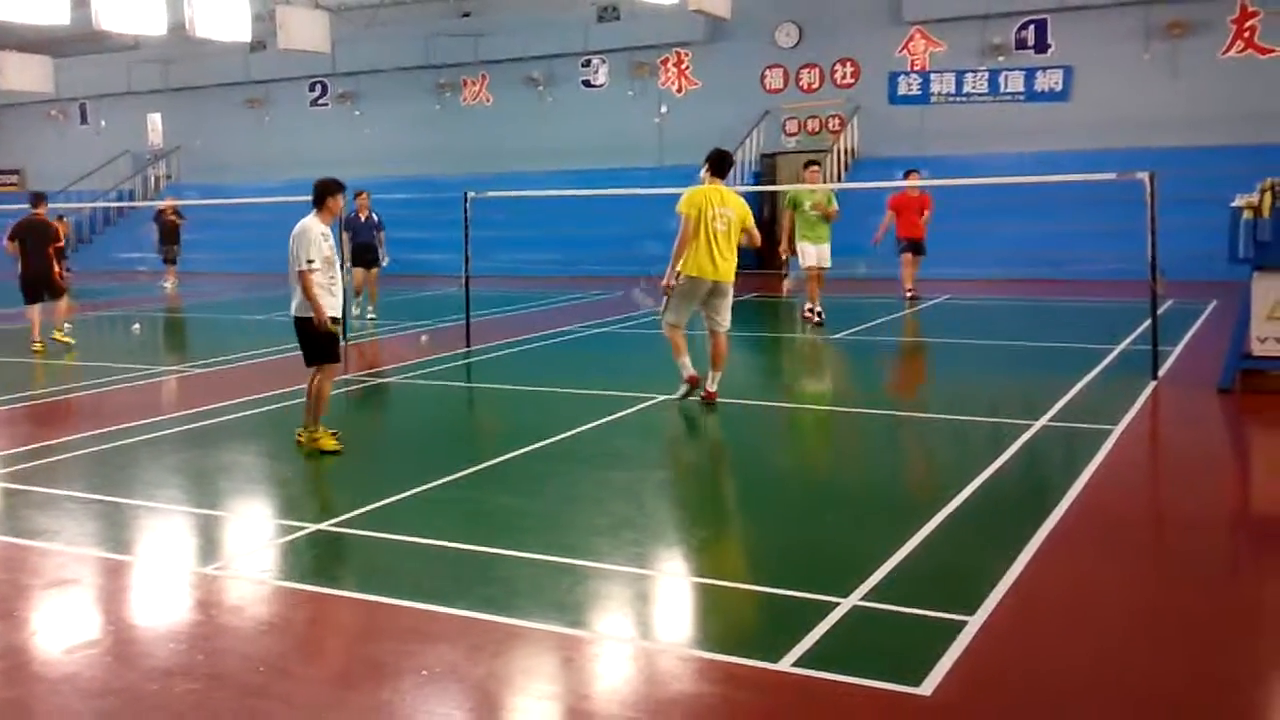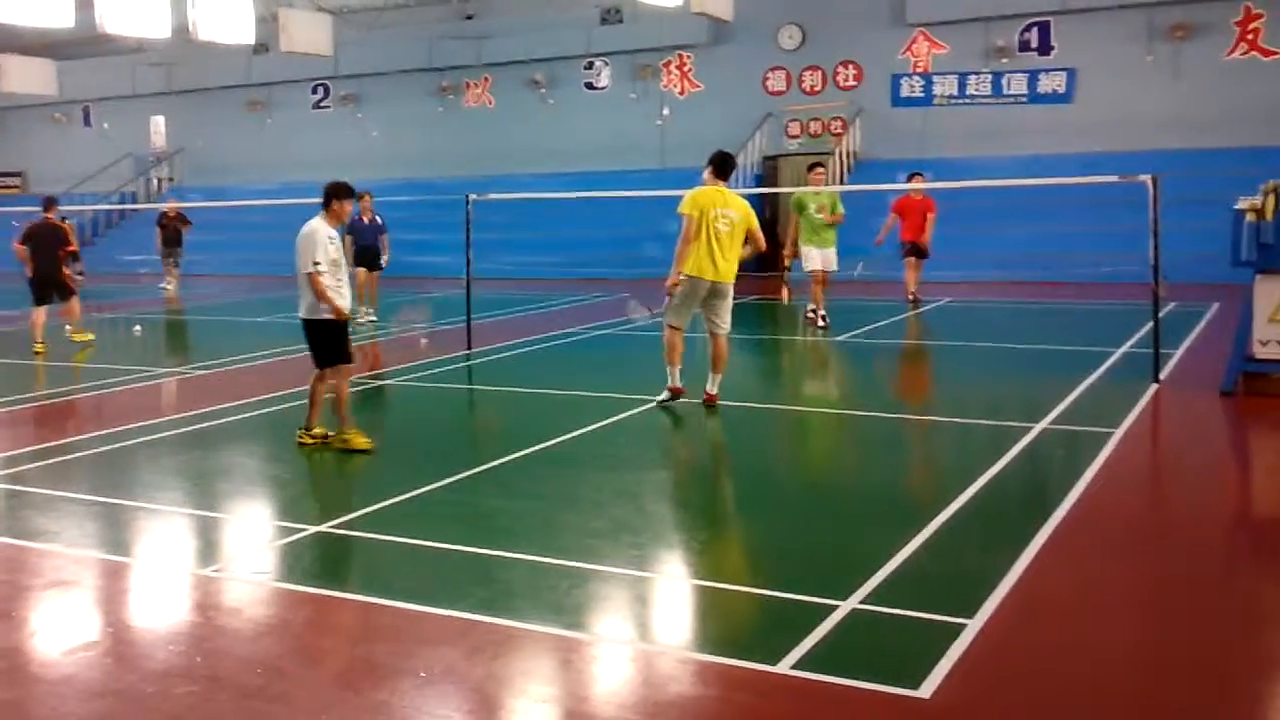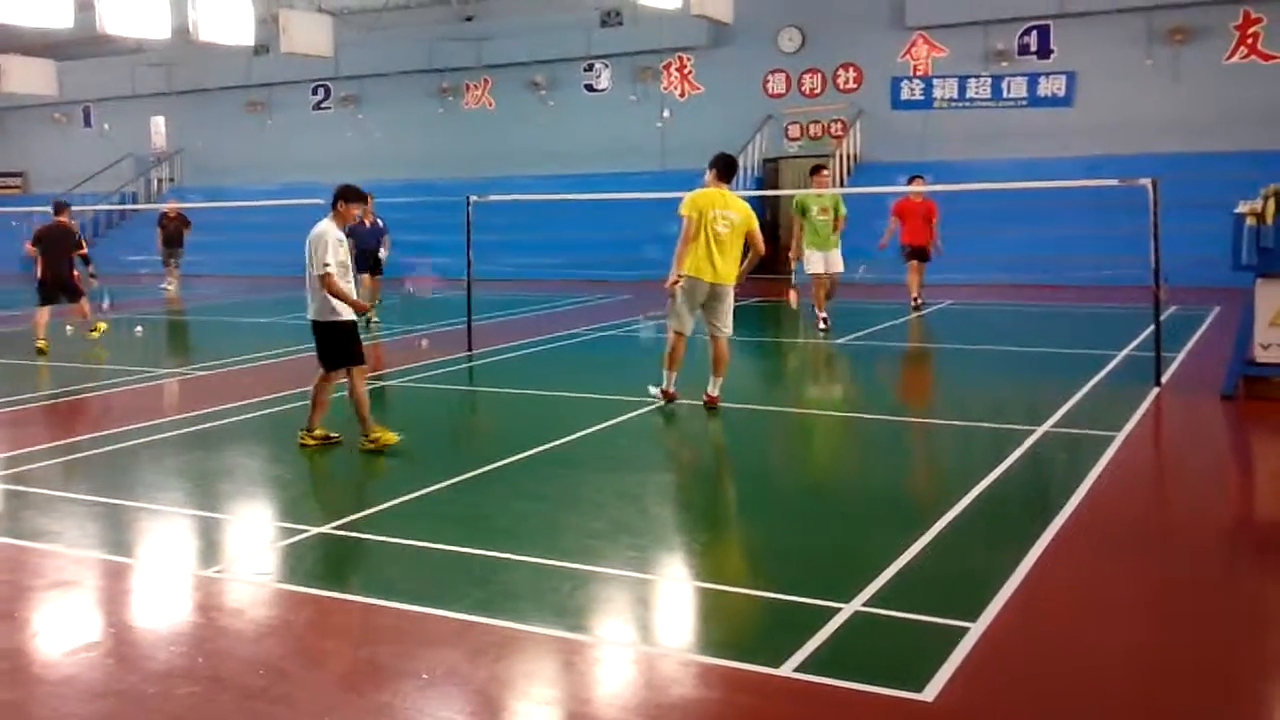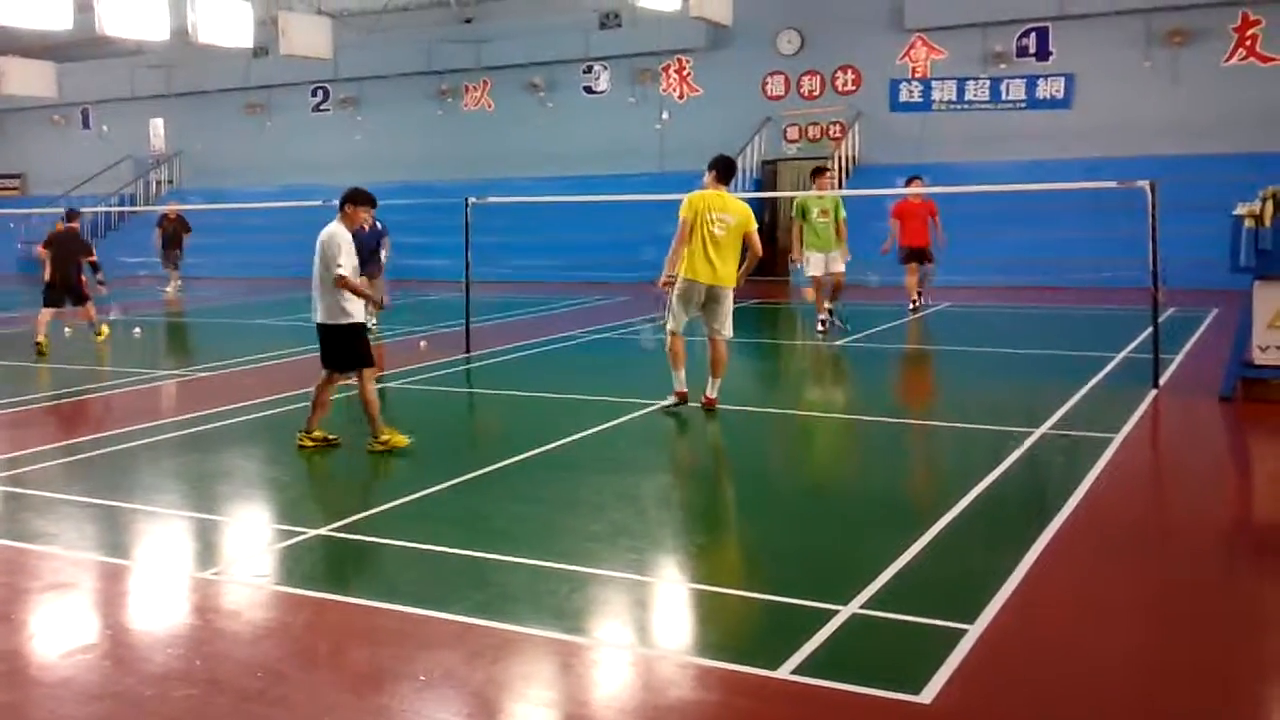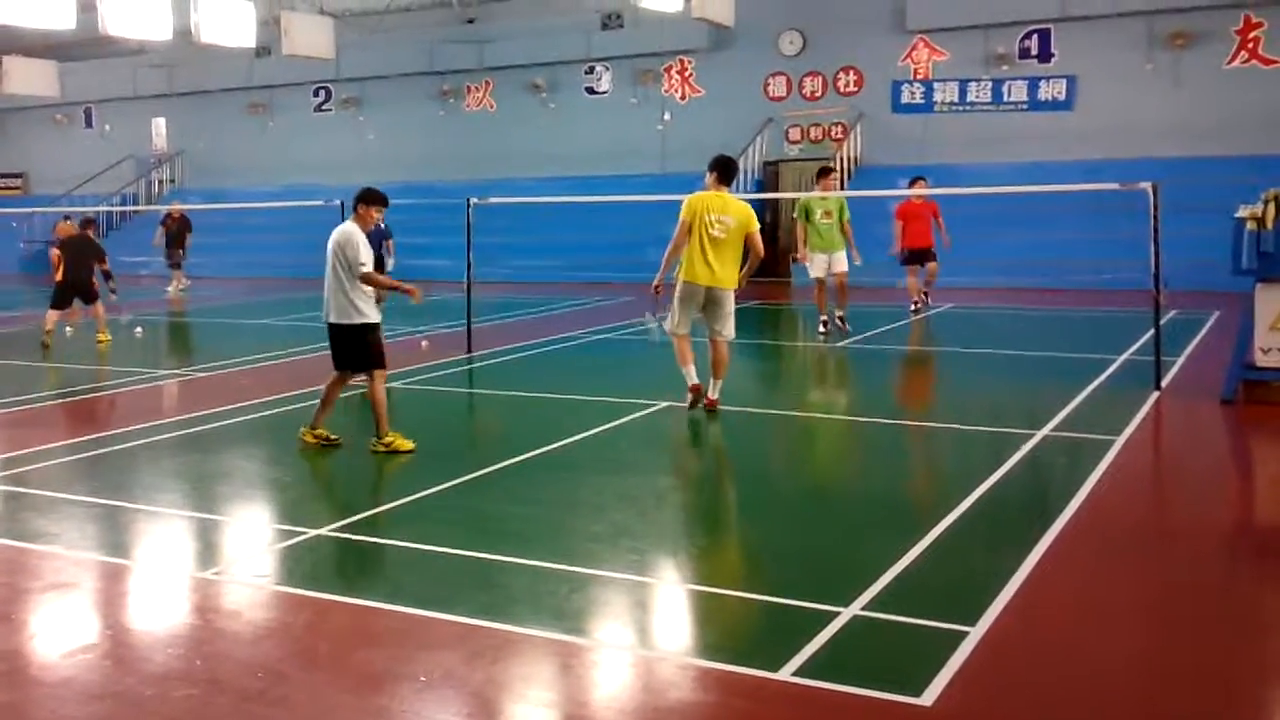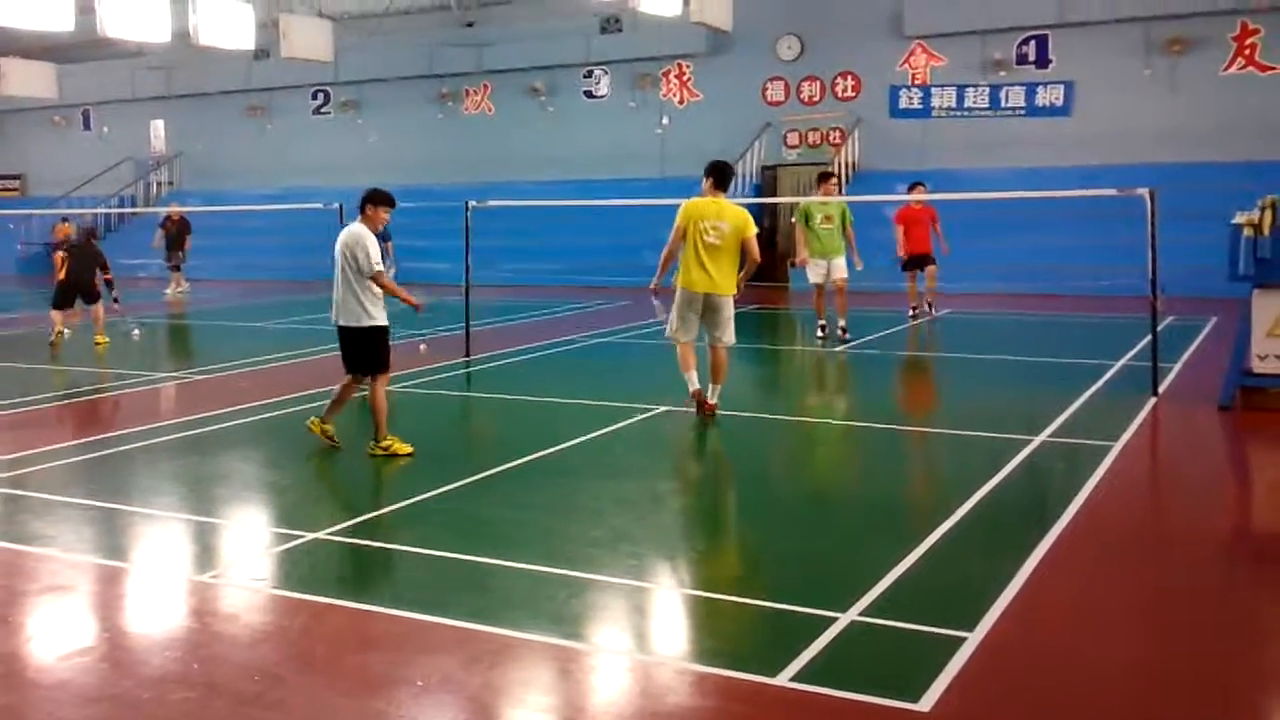
dt=0.1s
person 1, frame 1
left shoulder: (323, 229)
right shoulder: (309, 229)
right elbow: (304, 275)
right wrist: (317, 310)
left hip: (327, 312)
right hip: (314, 314)
left knee: (322, 370)
right knee: (328, 370)
left ankle: (311, 428)
right ankle: (314, 431)
person 1, frame 2
left shoulder: (329, 232)
right shoulder: (316, 231)
right elbow: (312, 277)
left wrist: (338, 307)
right wrist: (334, 307)
left hip: (328, 313)
right hip: (324, 315)
left knee: (325, 372)
right knee: (342, 371)
left ankle: (310, 429)
right ankle: (345, 433)
person 1, frame 3
left shoulder: (335, 233)
right shoulder: (325, 233)
right elbow: (326, 280)
left wrist: (351, 304)
right wrist: (353, 303)
left hip: (332, 316)
right hip: (334, 316)
left knee: (329, 373)
right knee: (357, 372)
left ankle: (311, 430)
right ankle: (370, 433)
person 1, frame 4
left shoulder: (334, 233)
right shoulder: (338, 236)
right elbow: (342, 279)
right wrist: (371, 297)
left hip: (330, 319)
right hip: (345, 319)
left knee: (332, 375)
right knee: (367, 374)
left ankle: (310, 432)
right ankle: (379, 435)
person 1, frame 5
left shoulder: (343, 232)
right shoulder: (353, 235)
right elbow: (367, 277)
right wrist: (401, 287)
left hip: (341, 318)
right hip: (358, 319)
left knee: (343, 375)
right knee: (377, 375)
left ankle: (314, 428)
right ankle: (383, 437)
person 1, frame 6
left shoulder: (347, 234)
right shoulder: (363, 236)
right elbow: (378, 277)
right wrist: (408, 299)
left hip: (347, 319)
right hip: (368, 320)
left knee: (357, 377)
right knee: (379, 378)
left ankle: (324, 421)
right ankle: (380, 441)
person 2, frame 1
left shoulder: (695, 195)
right shoulder: (739, 202)
left elbow: (685, 236)
right elbow: (756, 241)
left wrist: (670, 271)
left hip: (694, 272)
right hip: (725, 277)
left knee: (672, 324)
right knee: (718, 332)
left ankle: (689, 375)
right ankle: (711, 388)
person 2, frame 2
left shoulder: (697, 196)
right shoulder: (742, 205)
left elbow: (687, 236)
right elbow: (760, 245)
left wrist: (675, 271)
left hip: (694, 274)
right hip: (724, 278)
left knee: (673, 326)
right knee: (718, 333)
left ankle: (674, 385)
right ankle: (712, 391)
person 2, frame 3
left shoulder: (697, 198)
right shoulder: (743, 207)
left elbow: (687, 237)
right elbow: (759, 249)
left wrist: (675, 271)
right wrist: (742, 272)
left hip: (694, 276)
right hip: (725, 281)
left knee: (678, 331)
right knee: (719, 336)
left ankle: (667, 388)
right ankle: (713, 393)
person 2, frame 4
left shoulder: (695, 199)
right shoulder: (743, 209)
left elbow: (681, 239)
right elbow: (756, 251)
left wrist: (668, 271)
right wrist: (741, 275)
left hip: (691, 277)
right hip: (723, 283)
left knee: (675, 332)
right knee: (718, 338)
left ankle: (679, 389)
right ankle: (711, 395)
person 2, frame 5
left shoulder: (695, 201)
right shoulder: (745, 210)
left elbow: (678, 241)
right elbow: (758, 252)
left wrist: (661, 273)
right wrist: (743, 276)
left hip: (692, 280)
right hip: (724, 284)
left knee: (680, 333)
right knee: (719, 340)
left ankle: (693, 384)
right ankle: (712, 396)
person 2, frame 6
left shoulder: (690, 208)
right shoulder: (742, 215)
left elbow: (671, 249)
right elbow: (754, 257)
left wrist: (658, 276)
right wrist: (740, 280)
left hip: (690, 287)
right hip: (723, 290)
left knee: (684, 341)
right knee: (718, 345)
left ankle: (695, 389)
right ankle: (711, 400)
